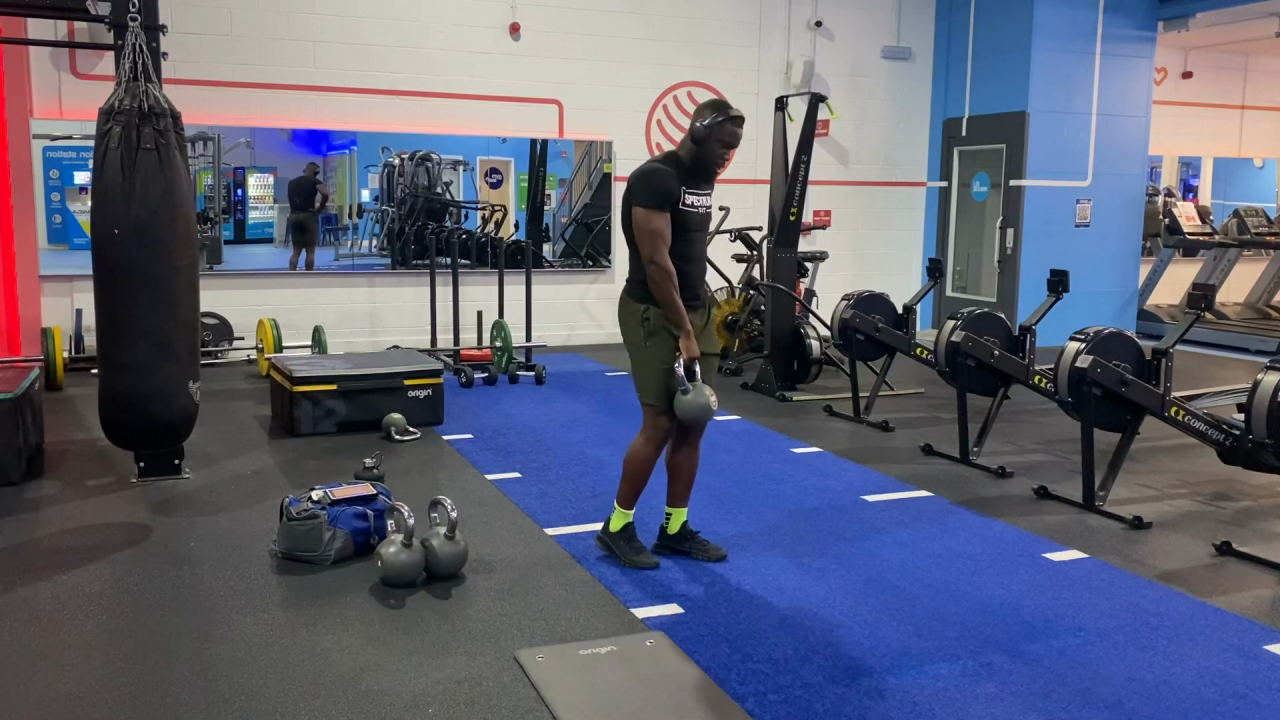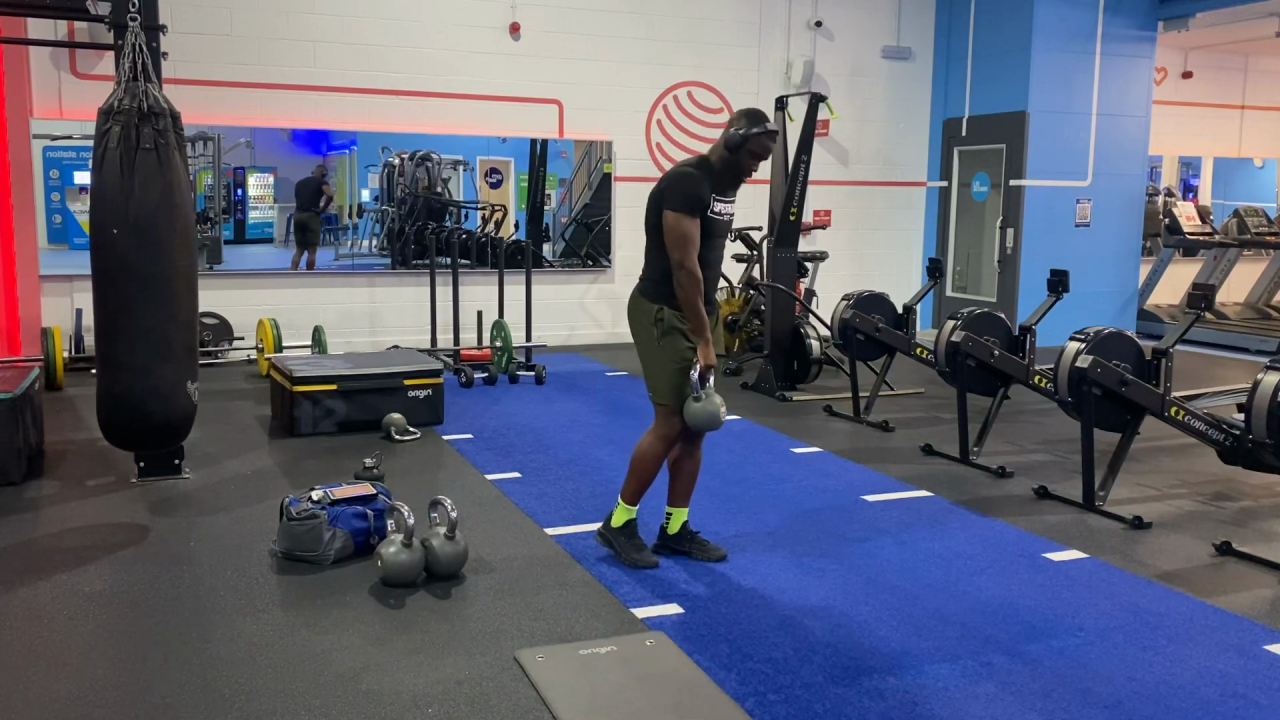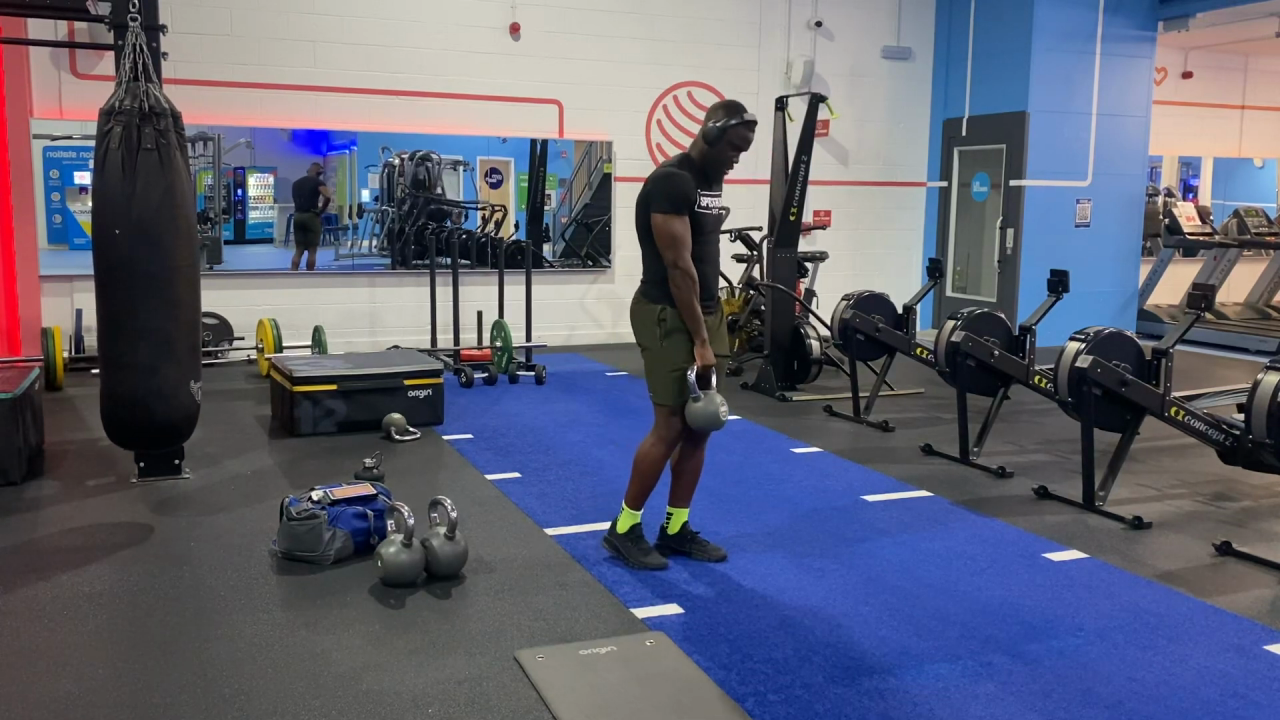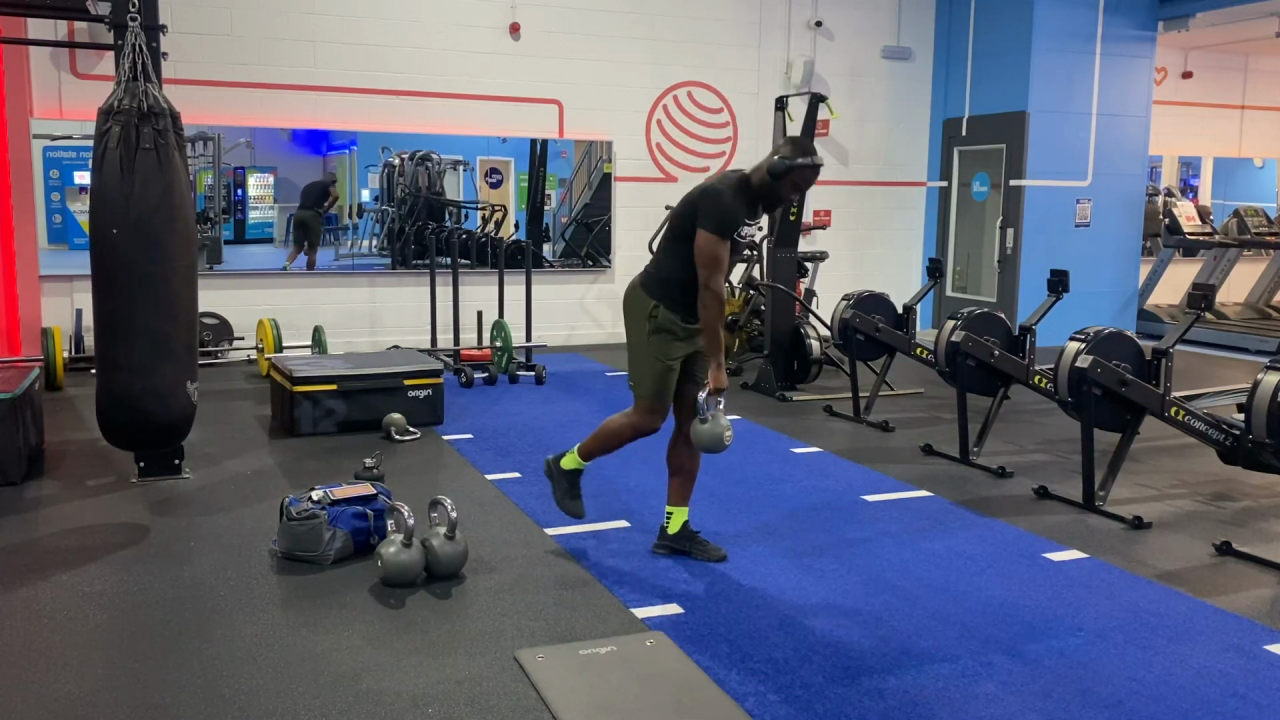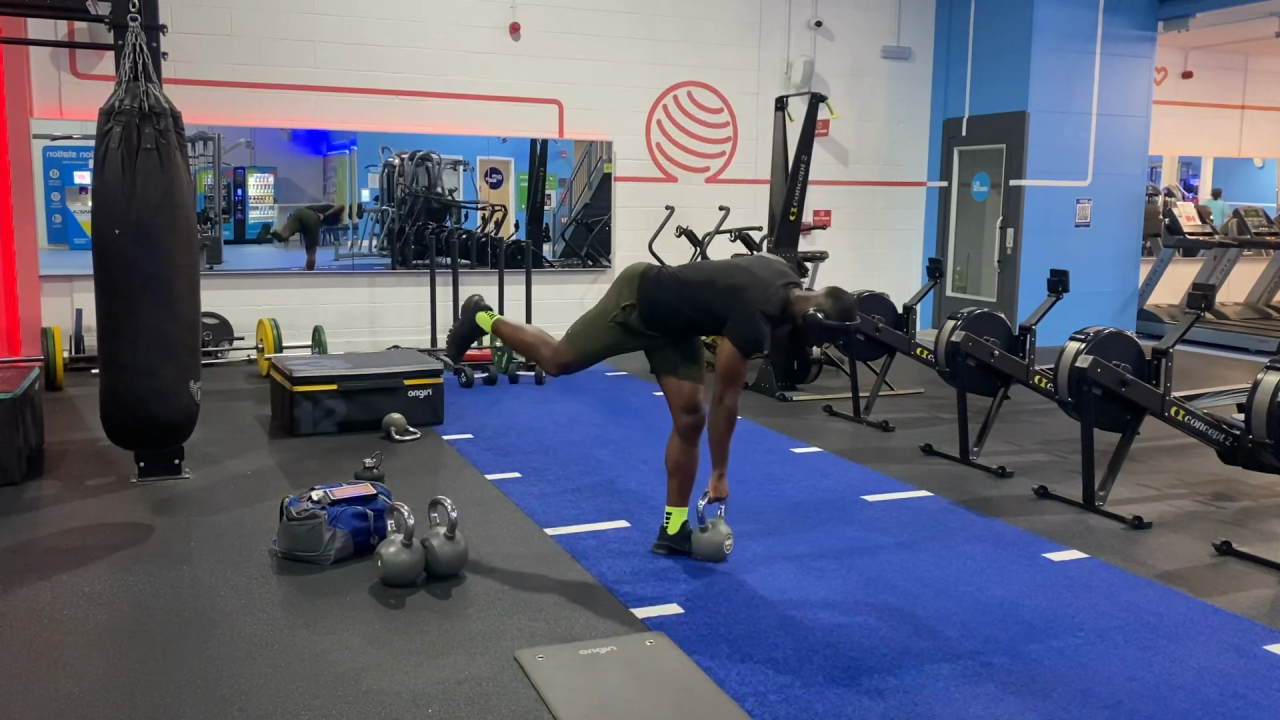
dt=1s
person 1, frame 1
left shoulder: (704, 179)
right shoulder: (655, 178)
right elbow: (656, 262)
right wrist: (682, 333)
left hip: (697, 311)
right hip: (654, 314)
left knee: (692, 422)
right knee: (660, 424)
left ankle: (675, 528)
right ankle: (618, 526)
person 1, frame 2
left shoulder: (726, 184)
right shoulder: (686, 182)
right elbow: (684, 266)
left wrist: (706, 332)
right wrist: (703, 341)
left hip: (698, 310)
right hip: (663, 311)
left knee: (695, 423)
right knee: (671, 423)
left ankle: (675, 528)
right ankle: (619, 522)
person 1, frame 3
left shoulder: (712, 180)
right shoulder: (671, 182)
right elbow: (678, 267)
right wrist: (699, 341)
left hip: (707, 311)
right hip: (667, 315)
left knee: (699, 425)
right knee: (671, 425)
left ankle: (676, 529)
right ankle: (624, 529)
person 1, frame 4
left shoulder: (755, 200)
right shoulder: (722, 200)
right elbow: (711, 287)
left wrist: (714, 358)
right wrist: (717, 365)
left hip: (692, 314)
right hip: (658, 310)
left knee: (693, 422)
right knee: (648, 418)
left ankle: (674, 529)
right ankle: (566, 466)
person 1, frame 5
left shoulder: (785, 279)
right shoulder: (756, 318)
right elbow: (726, 399)
right wrist: (719, 476)
left hip: (671, 318)
right hip: (637, 305)
left knee: (690, 416)
right knee: (558, 360)
left ankle: (673, 529)
right ankle: (483, 320)
